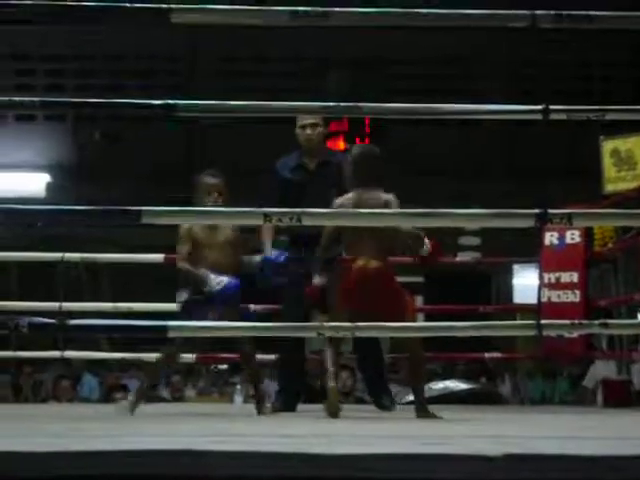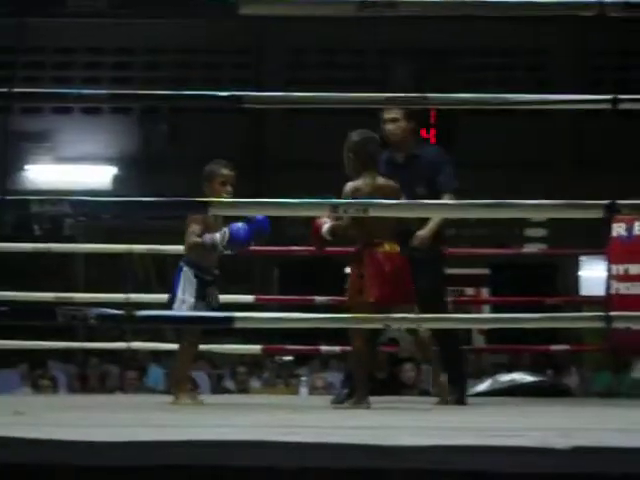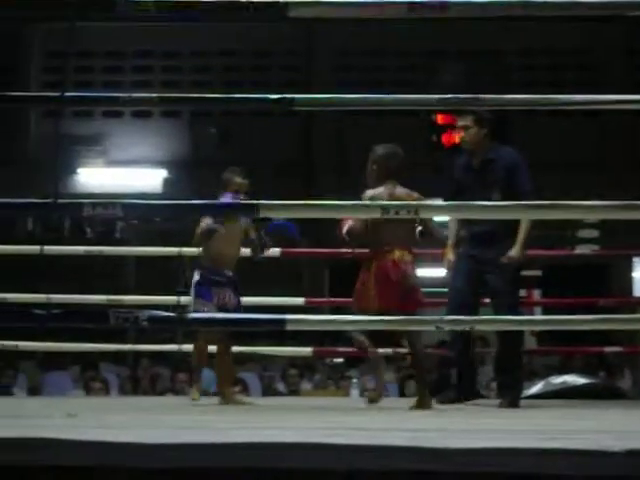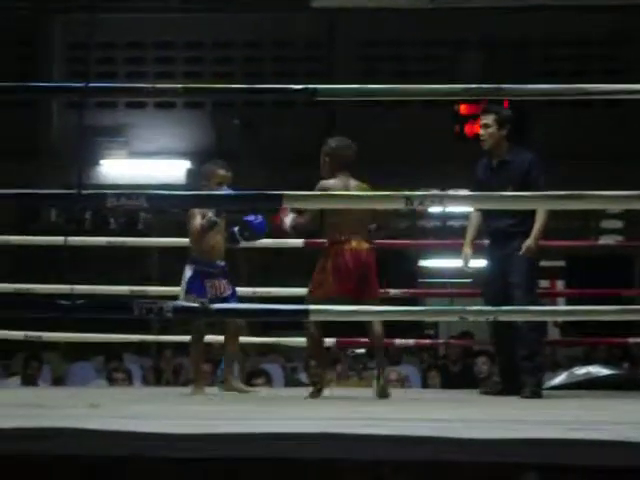
dt=0.4s
person 1, frame 1
left shoulder: (344, 166)
right shoulder: (283, 168)
right elbow: (272, 212)
right wrist: (268, 250)
left hip: (339, 252)
right hip: (301, 254)
right knee: (292, 325)
left ankle: (379, 391)
right ankle: (287, 394)
person 1, frame 2
left shoulder: (433, 156)
right shoulder: (382, 161)
left elbow: (448, 200)
left wrist: (429, 230)
left hip: (425, 247)
left knee: (435, 315)
left ankle: (456, 385)
person 1, frame 3
left shoulder: (510, 159)
right shoulder: (461, 165)
left elbow: (527, 204)
left wrist: (519, 245)
right wrist: (450, 248)
left hip: (502, 249)
right hip: (471, 249)
left knee: (506, 318)
right knee: (458, 313)
left ankle: (509, 390)
right ankle: (464, 385)
person 1, frame 4
left shoulder: (526, 161)
right shoulder: (483, 167)
left elbow: (542, 203)
left wrist: (534, 238)
right wrist: (468, 243)
left hip: (521, 247)
right hip: (496, 247)
left knee: (525, 307)
right knee: (497, 312)
left ankle: (531, 378)
right ankle: (510, 378)
person 2, frame 1
left shoulder: (341, 203)
right shoulder: (388, 200)
left elbow: (327, 242)
right elbow: (405, 235)
left wrist: (319, 275)
right wrist: (423, 245)
left hip: (350, 275)
right hip: (380, 274)
left knee: (333, 337)
right knee: (411, 339)
left ankle: (332, 382)
right ankle: (421, 404)
person 2, frame 2
left shoulder: (352, 188)
right shoulder: (394, 188)
left elbow: (344, 228)
left wrist: (326, 229)
left hip: (369, 258)
right hip: (395, 257)
left knee: (359, 327)
left ankle: (361, 394)
person 2, frame 3
left shoulder: (371, 195)
right shoulder: (414, 198)
left elbow: (360, 232)
right elbow: (434, 232)
left wrist: (347, 228)
left hip: (380, 265)
right hip: (406, 265)
right knee: (412, 330)
left ankle: (381, 373)
right ankle: (425, 394)
person 2, frame 4
left shoulder: (325, 187)
right shoulder: (364, 189)
left elbow: (306, 223)
right elbow: (375, 223)
left wrist: (288, 221)
left hip: (339, 253)
right hip: (364, 252)
left ankle: (319, 375)
right ankle: (381, 379)
person 3, frame 1
left shoulder: (232, 225)
right shoulder: (190, 226)
left elbow: (239, 260)
right elbow: (180, 264)
left wrist: (261, 263)
right wrist: (209, 279)
left hip: (226, 296)
right hip: (196, 295)
left knee: (245, 349)
right knee: (172, 349)
left ankle: (260, 399)
right ankle: (143, 391)
person 3, frame 2
left shoulder: (220, 213)
right shoulder: (200, 212)
left elbow: (224, 243)
right elbow: (190, 242)
left wrist: (249, 232)
right wrist: (219, 239)
left hip: (209, 277)
right hip: (192, 275)
left knee: (196, 334)
right knee: (190, 333)
left ankle: (182, 386)
right ankle: (180, 389)
person 3, frame 3
left shoulder: (244, 222)
right shoulder: (212, 214)
left elbow: (257, 250)
right elbow: (198, 239)
right wrist: (215, 222)
left hip: (229, 282)
right hip: (207, 279)
left knee: (225, 338)
right knee: (206, 332)
left ankle: (227, 391)
right ankle: (195, 384)
person 3, frame 4
left shoulder: (221, 212)
right shoulder: (198, 209)
right elbow: (195, 237)
left wrist: (240, 233)
right wrist: (212, 217)
left hip: (220, 273)
right hip: (199, 273)
left knee: (234, 325)
right knee: (198, 329)
left ankle: (228, 377)
right ankle: (198, 382)
